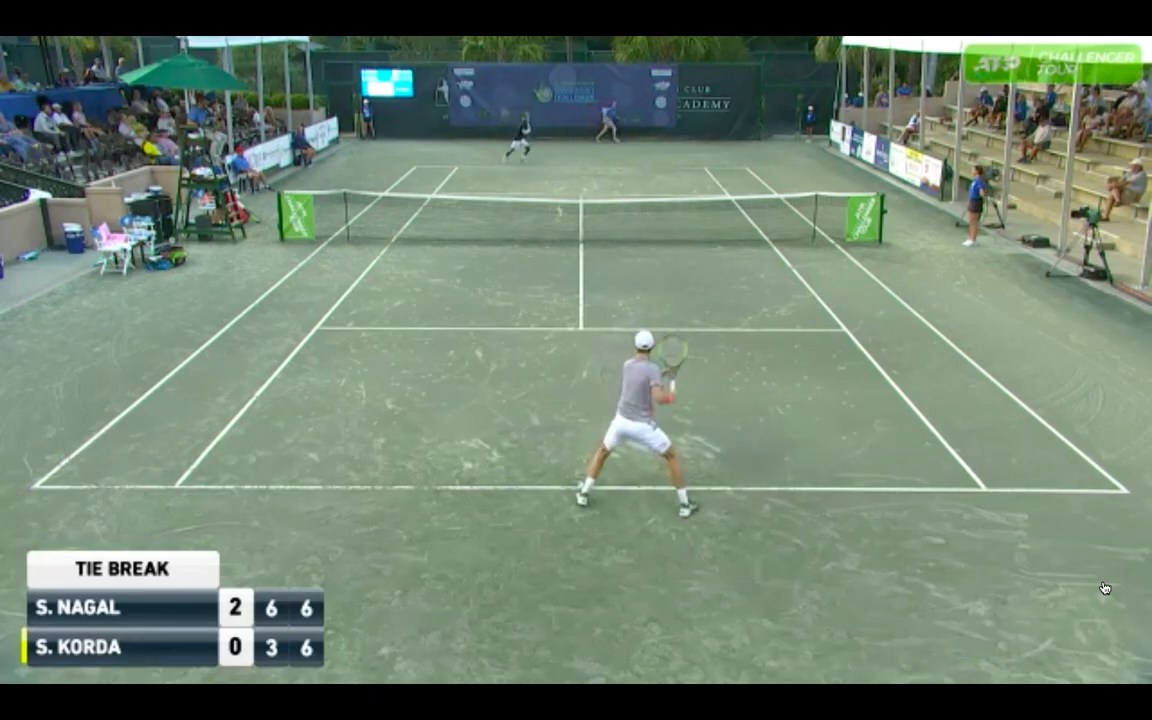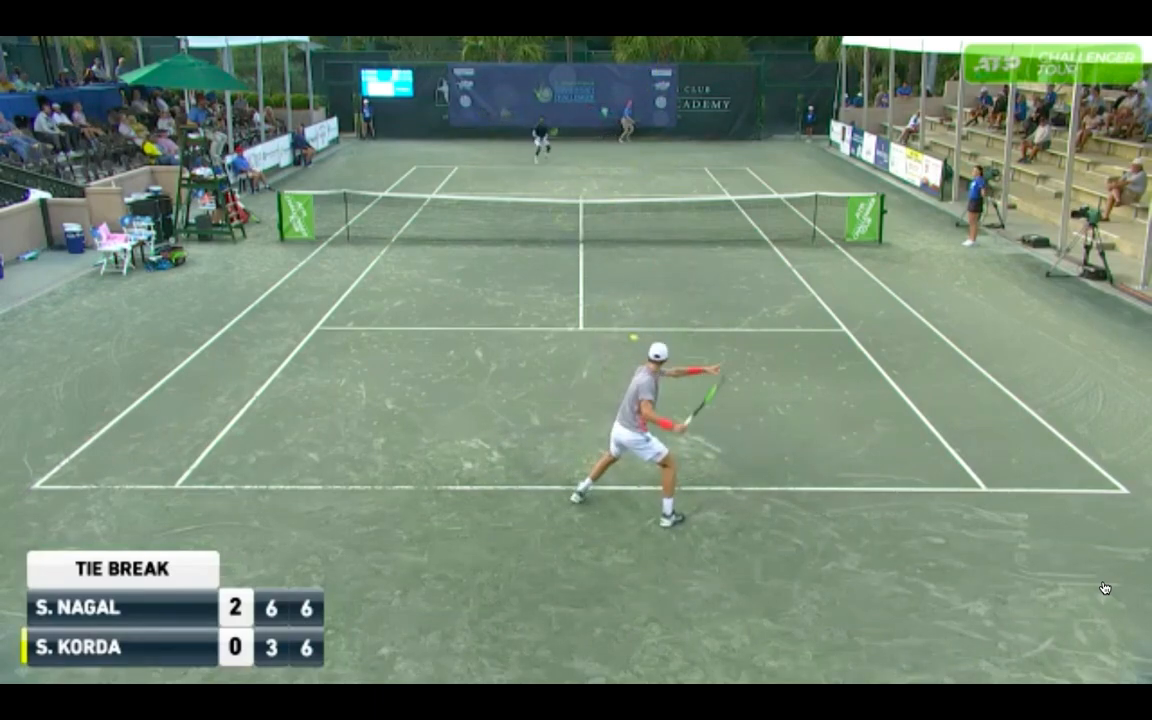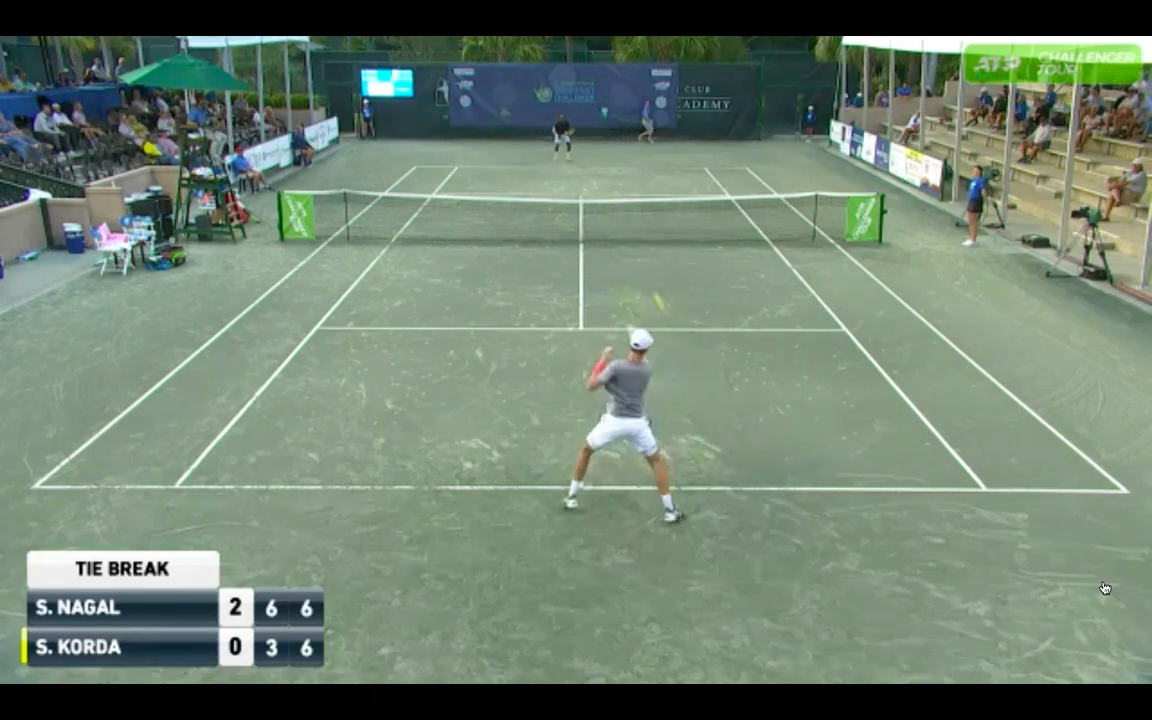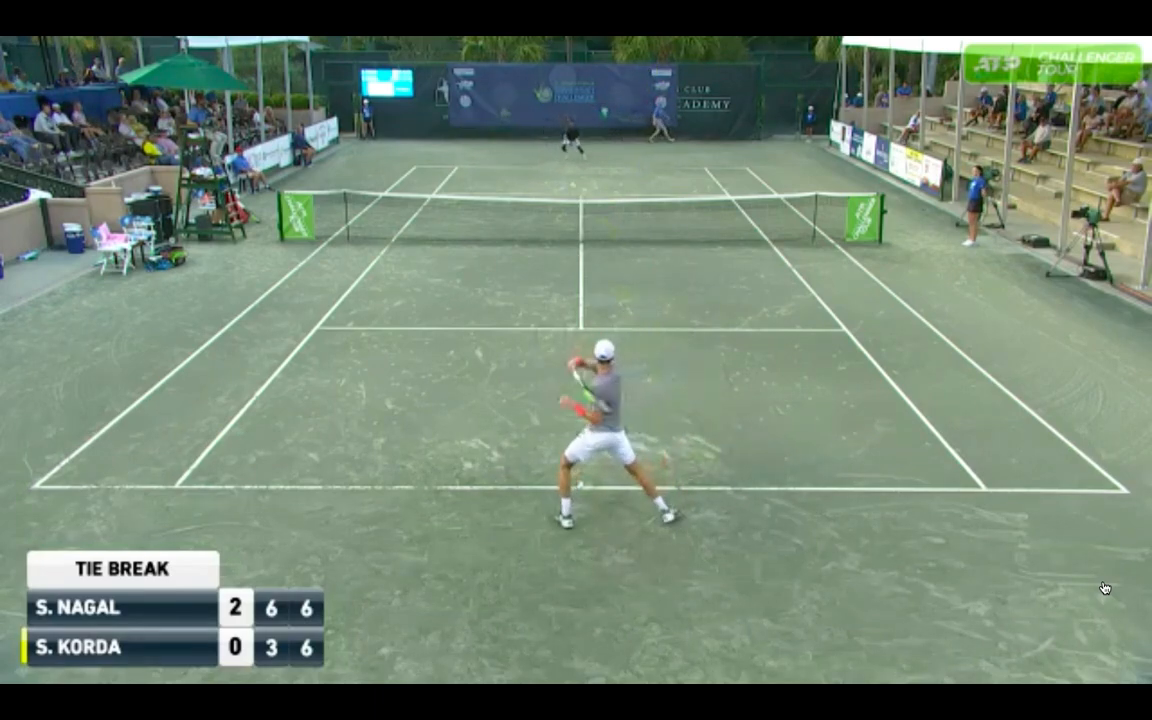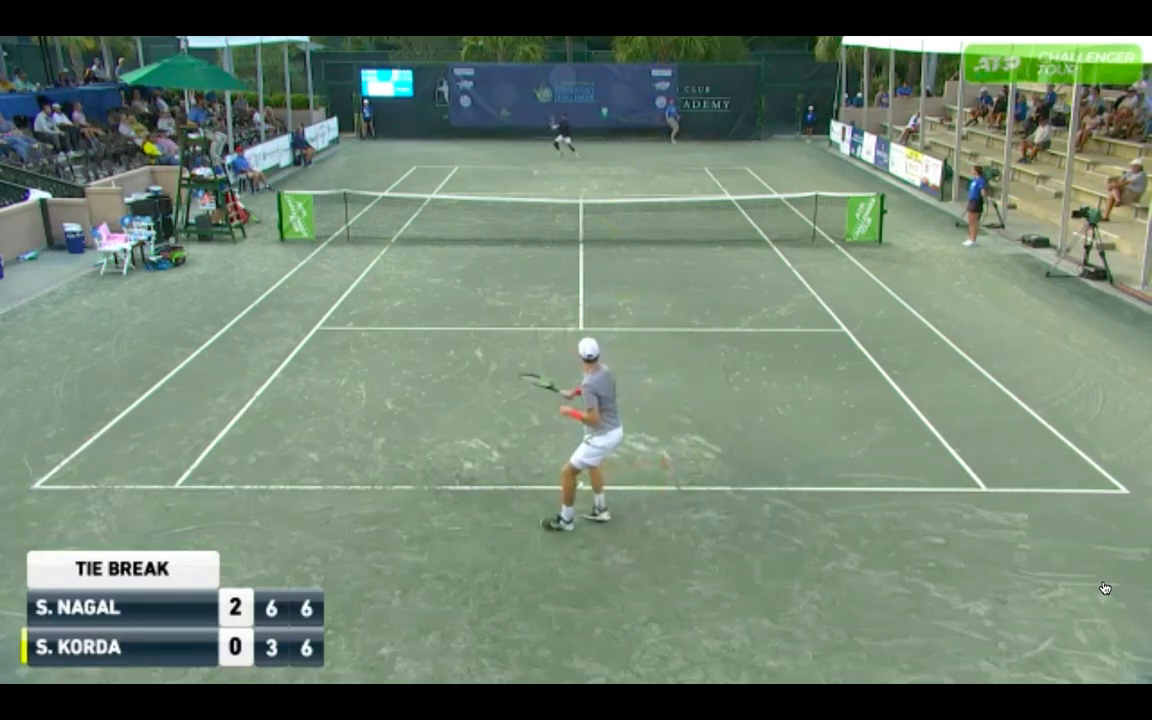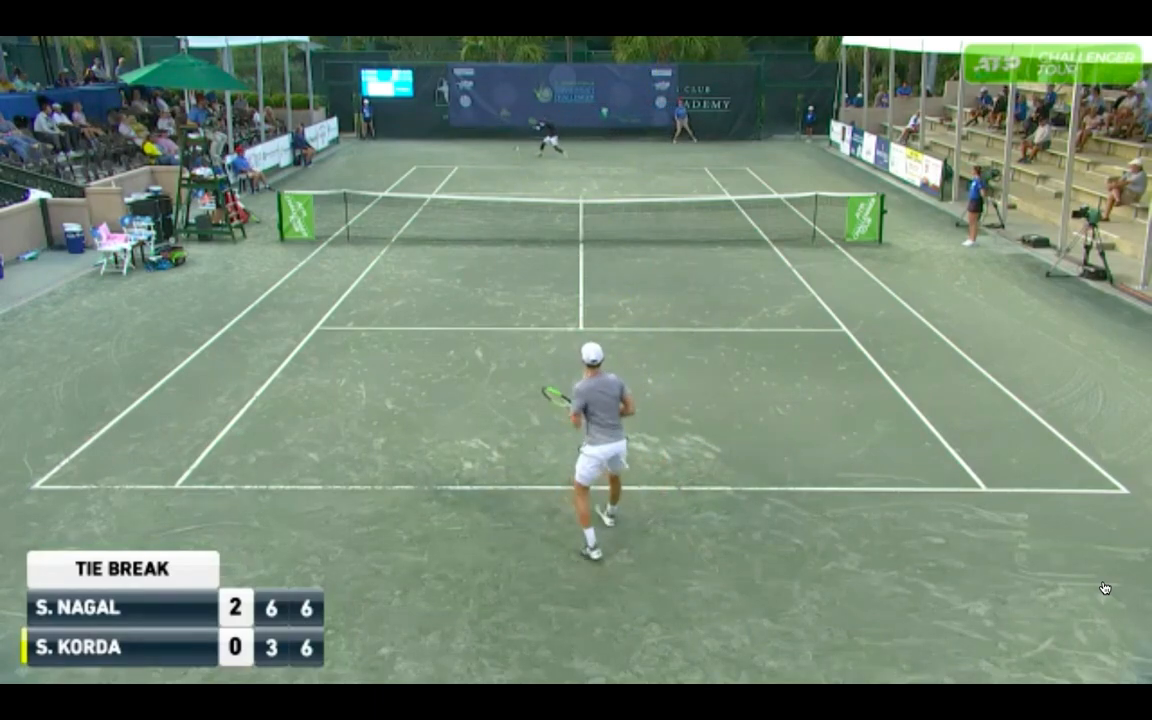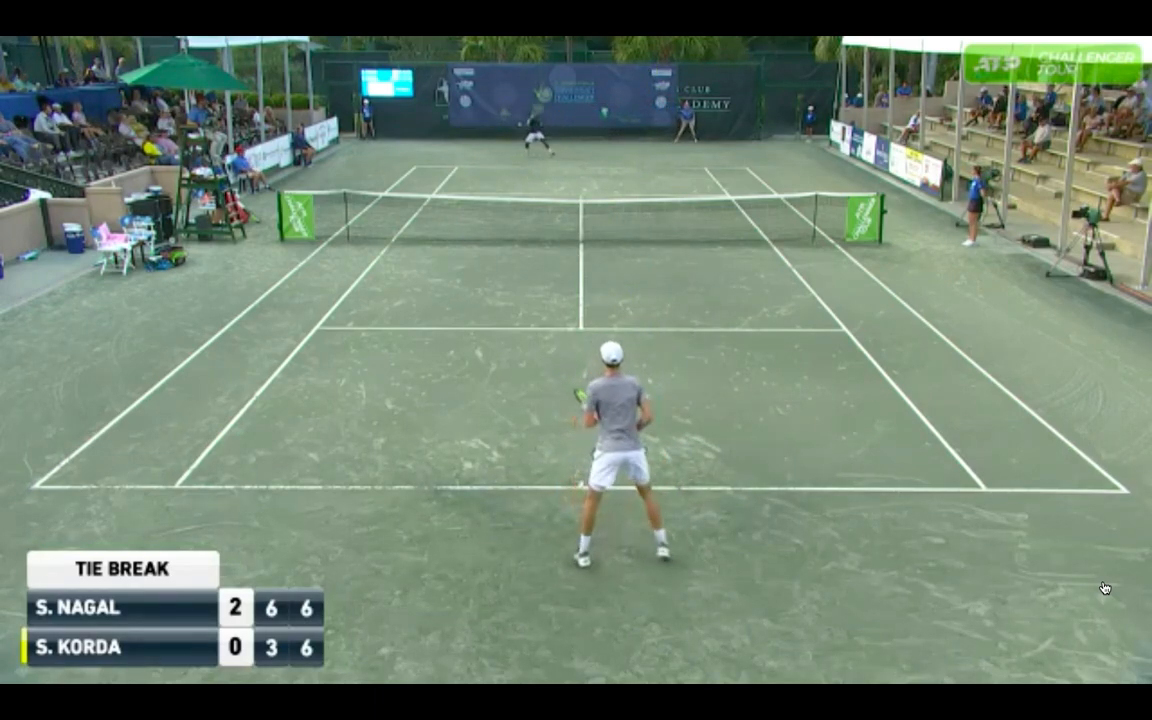
dt=0.3s
person 1, frame 1
left shoulder: (628, 365)
right shoulder: (652, 368)
right elbow: (658, 399)
right wrist: (669, 398)
left hip: (621, 421)
right hip: (642, 426)
left knee: (603, 451)
right knee: (672, 456)
left ankle: (584, 494)
right ankle: (684, 503)
person 1, frame 2
left shoulder: (643, 370)
right shoulder: (647, 381)
left elbow: (674, 372)
right elbow: (646, 413)
left wrist: (704, 369)
right wrist: (672, 426)
left hip: (618, 428)
right hip: (634, 435)
left knee: (611, 456)
right knee: (670, 465)
left ankle: (581, 491)
right ankle: (667, 515)
person 1, frame 3
left shoulder: (616, 366)
right shoulder: (647, 370)
left elbow: (590, 386)
left wrist: (602, 361)
left hip: (614, 421)
right hip: (637, 423)
left knee: (585, 451)
right knee: (657, 462)
left ankle: (572, 496)
right ankle: (669, 510)
person 1, frame 4
left shoulder: (597, 386)
right shoulder: (613, 370)
left elbow: (596, 419)
right elbow: (590, 364)
left wrist: (572, 405)
right wrist: (576, 361)
left hip: (595, 435)
right hip: (617, 434)
left knee: (565, 465)
right knee: (636, 471)
left ankle: (566, 516)
right ankle: (665, 511)
person 1, frame 5
left shoulder: (589, 384)
right shoulder: (605, 370)
left elbow: (593, 419)
left wrist: (570, 411)
right wrist: (576, 392)
left hip: (602, 437)
right hip: (616, 430)
left knee: (568, 473)
right knee: (590, 463)
left ankle: (566, 520)
right ankle: (601, 509)
person 1, frame 6
left shoulder: (581, 388)
right shoulder: (615, 381)
left elbow: (576, 422)
right elbow: (630, 410)
left wrist: (574, 415)
left hip: (597, 448)
right hip: (619, 444)
left knee: (580, 492)
right knee: (614, 477)
left ankle: (593, 547)
right ankle: (611, 515)
person 1, frame 7
left shoulder: (595, 387)
right shoulder: (634, 383)
left elbow: (588, 423)
right elbow: (648, 416)
left hip: (608, 452)
right hip: (633, 450)
left knee: (592, 500)
right knee: (646, 493)
left ankle: (584, 553)
right ankle: (662, 544)
